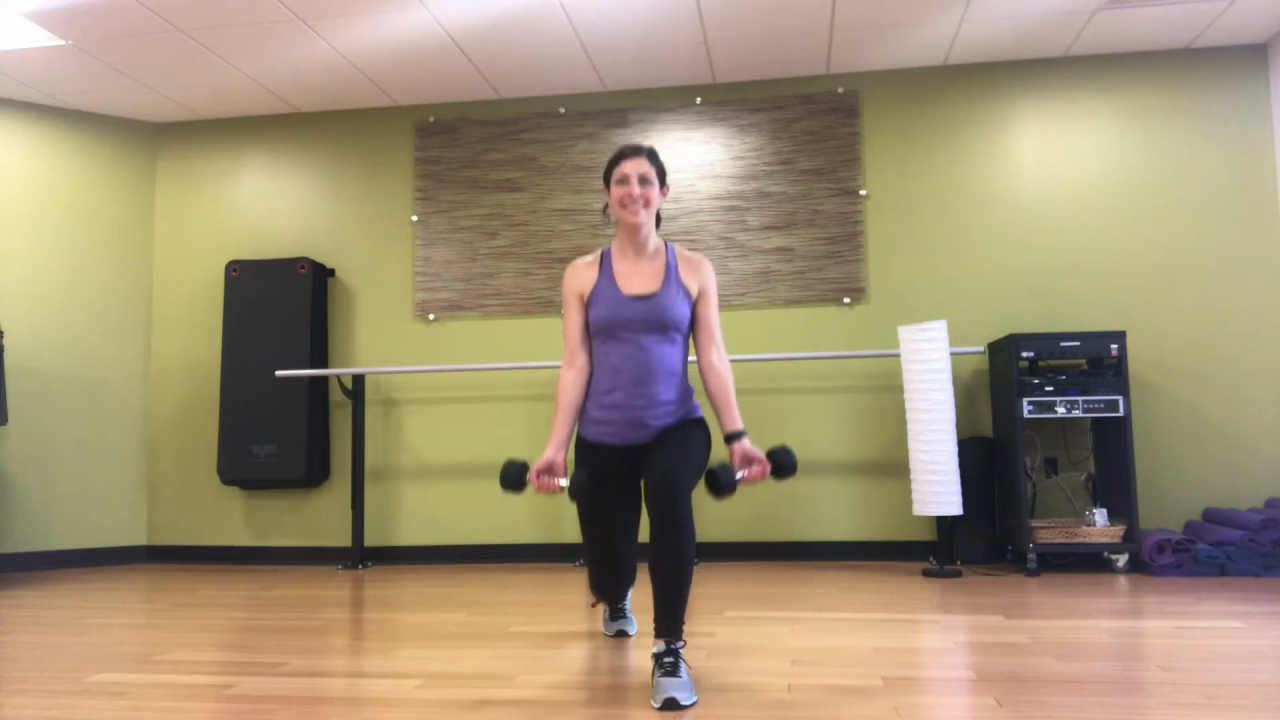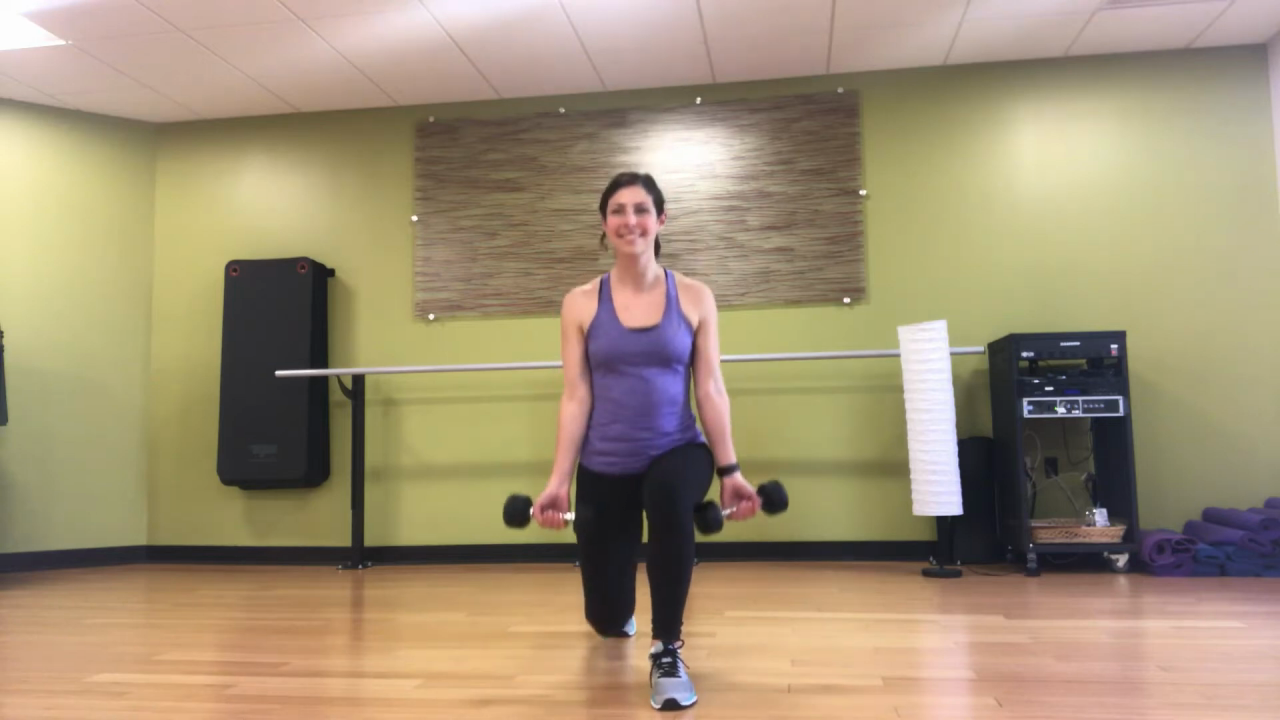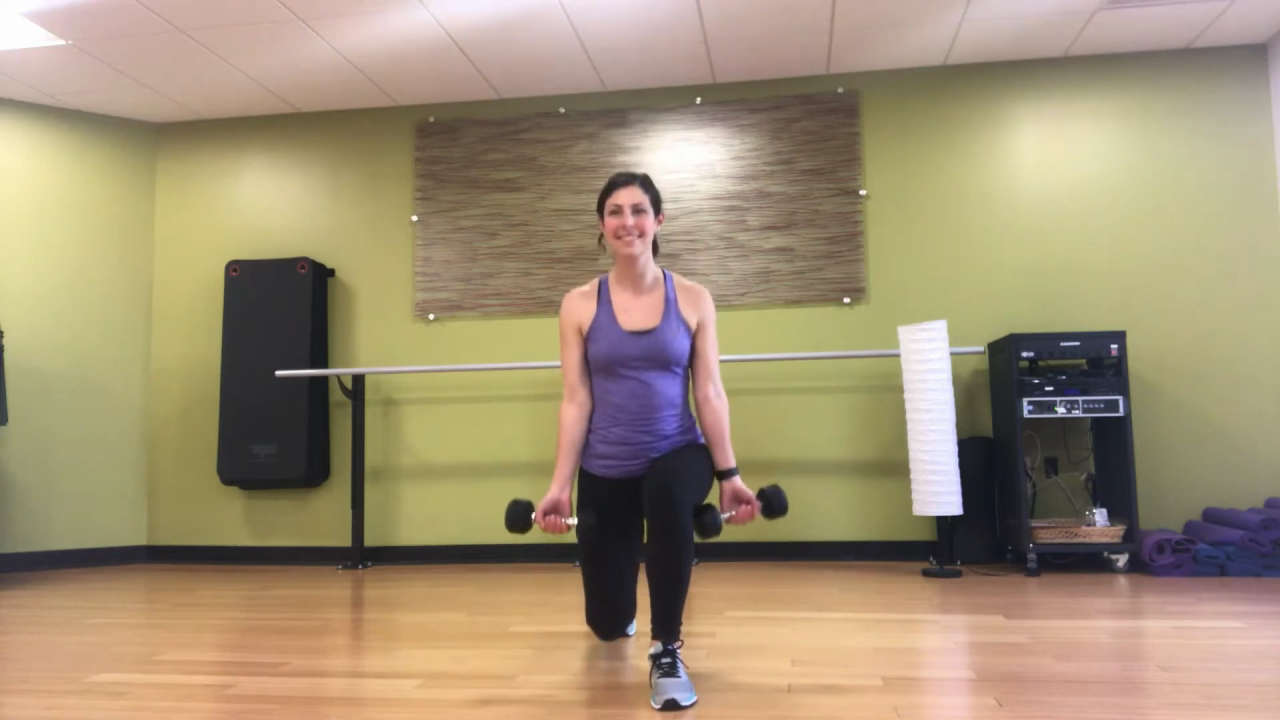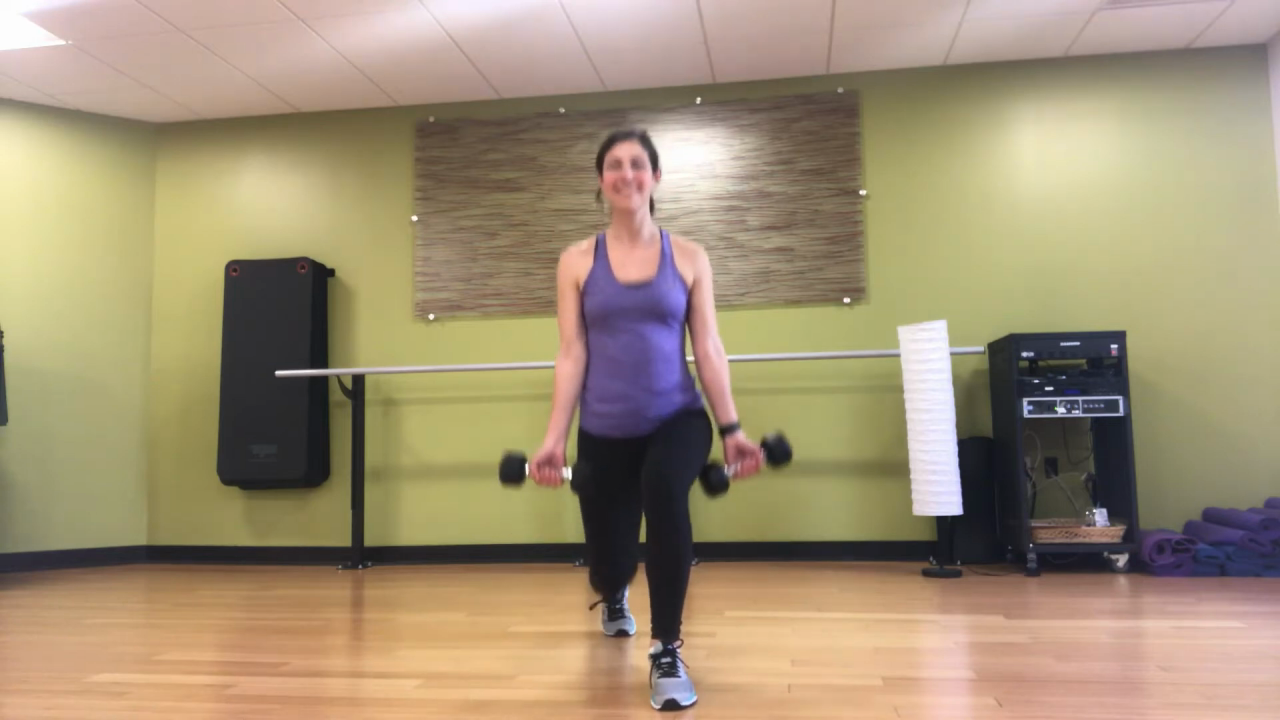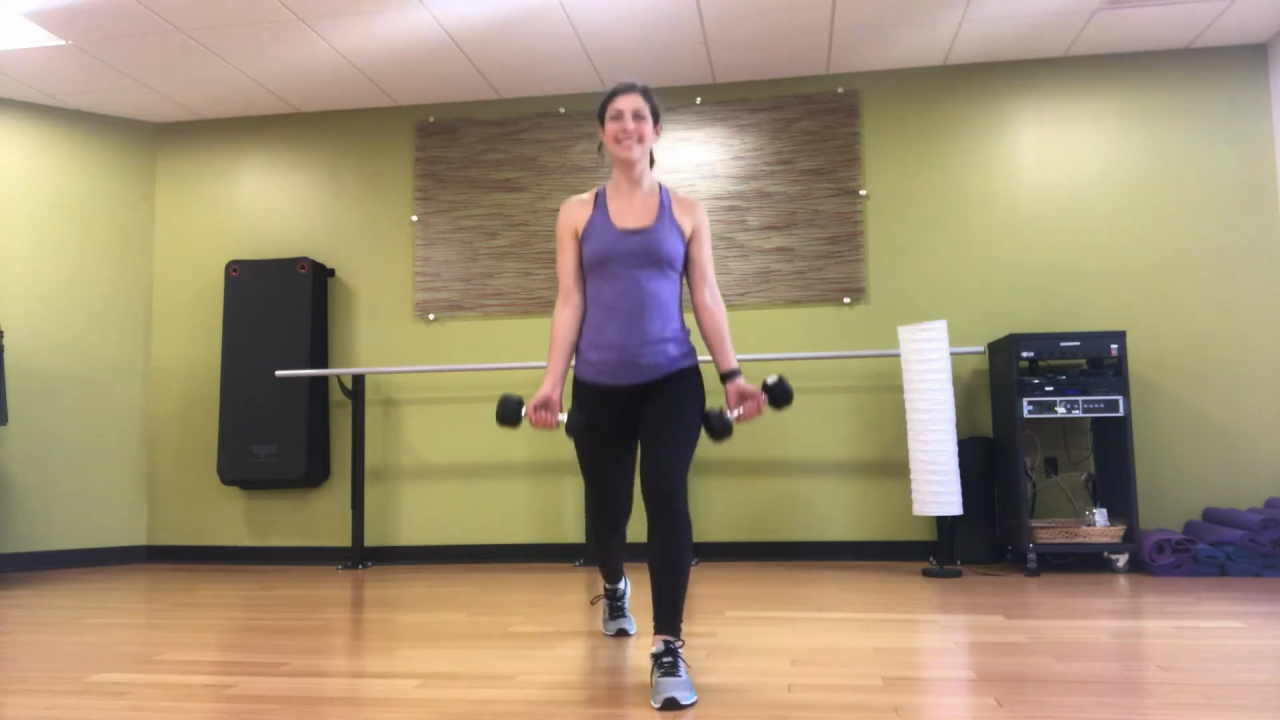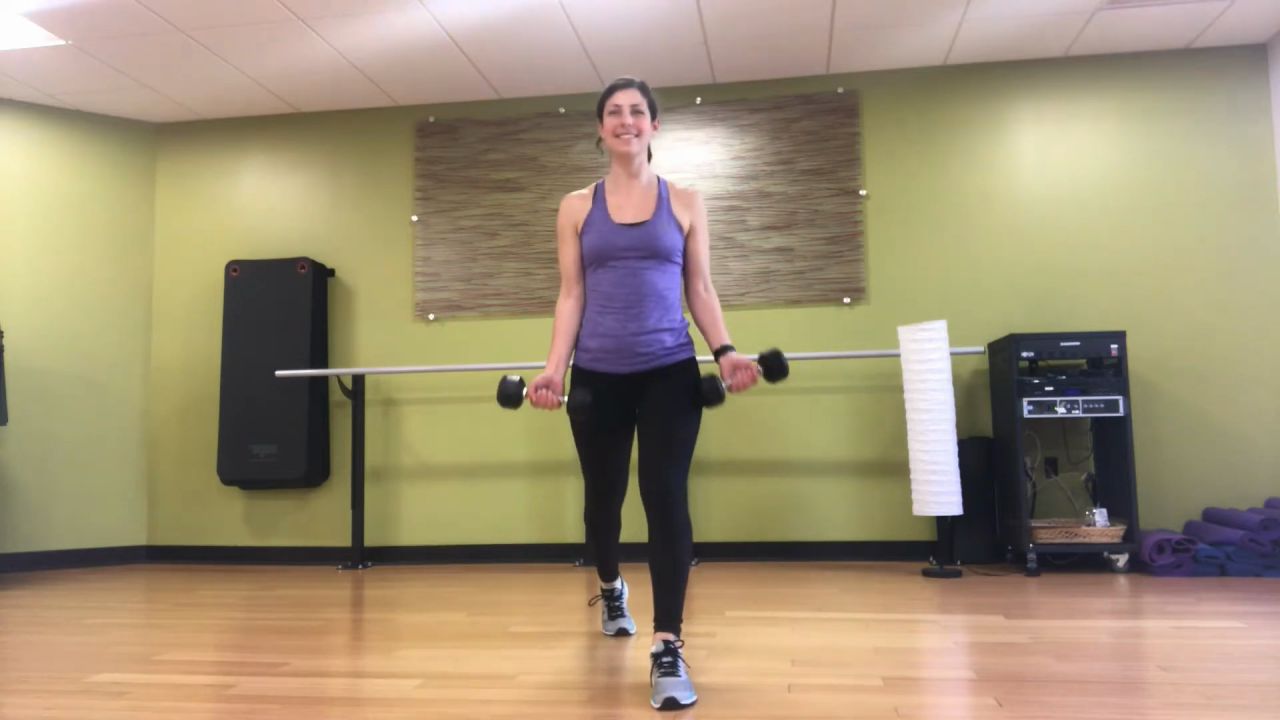
dt=0.2s
person 1, frame 1
left shoulder: (694, 269)
right shoulder: (582, 274)
left elbow: (712, 357)
right elbow: (574, 365)
left wrist: (736, 436)
right wrist: (556, 445)
left hip: (675, 426)
right hip: (604, 437)
left knee: (669, 495)
right knee: (608, 579)
left ankle: (669, 651)
right ankle: (620, 600)
person 1, frame 2
left shoulder: (695, 297)
right shoulder: (580, 304)
left elbow: (710, 389)
right elbow: (576, 397)
left wrist: (729, 470)
right wrist: (559, 479)
left hip: (678, 450)
right hip: (605, 466)
left knee: (670, 497)
right knee: (608, 616)
left ankle: (667, 651)
right ankle: (621, 604)
person 1, frame 3
left shoulder: (692, 299)
right shoulder: (580, 304)
left elbow: (709, 391)
right elbow: (575, 400)
left wrist: (728, 473)
right wrist: (560, 484)
left hip: (678, 451)
right hip: (606, 469)
left knee: (668, 502)
right knee: (608, 619)
left ankle: (666, 652)
right ankle: (620, 612)
person 1, frame 4
left shoulder: (688, 256)
right shoulder: (578, 260)
left elbow: (707, 347)
right elbow: (571, 354)
left wrist: (730, 428)
right wrist: (555, 436)
left hip: (675, 418)
right hip: (604, 430)
left knee: (665, 499)
right knee: (610, 559)
left ankle: (666, 651)
right ankle: (615, 599)
person 1, frame 5
left shoulder: (686, 209)
right shoulder: (577, 212)
left elbow: (705, 296)
right elbow: (569, 303)
left wrist: (731, 373)
right wrist: (552, 381)
left hip: (671, 379)
right hip: (599, 385)
left knee: (665, 493)
right knee: (606, 503)
left ankle: (668, 648)
right ankle: (614, 588)
person 1, frame 6
left shoulder: (685, 201)
right shoulder: (578, 206)
left elbow: (700, 288)
right elbow: (570, 293)
left wrist: (724, 349)
right wrist: (554, 364)
left hip: (669, 371)
right hip: (599, 374)
left knee: (665, 495)
right knee: (603, 493)
left ankle: (667, 649)
right ankle: (611, 588)
